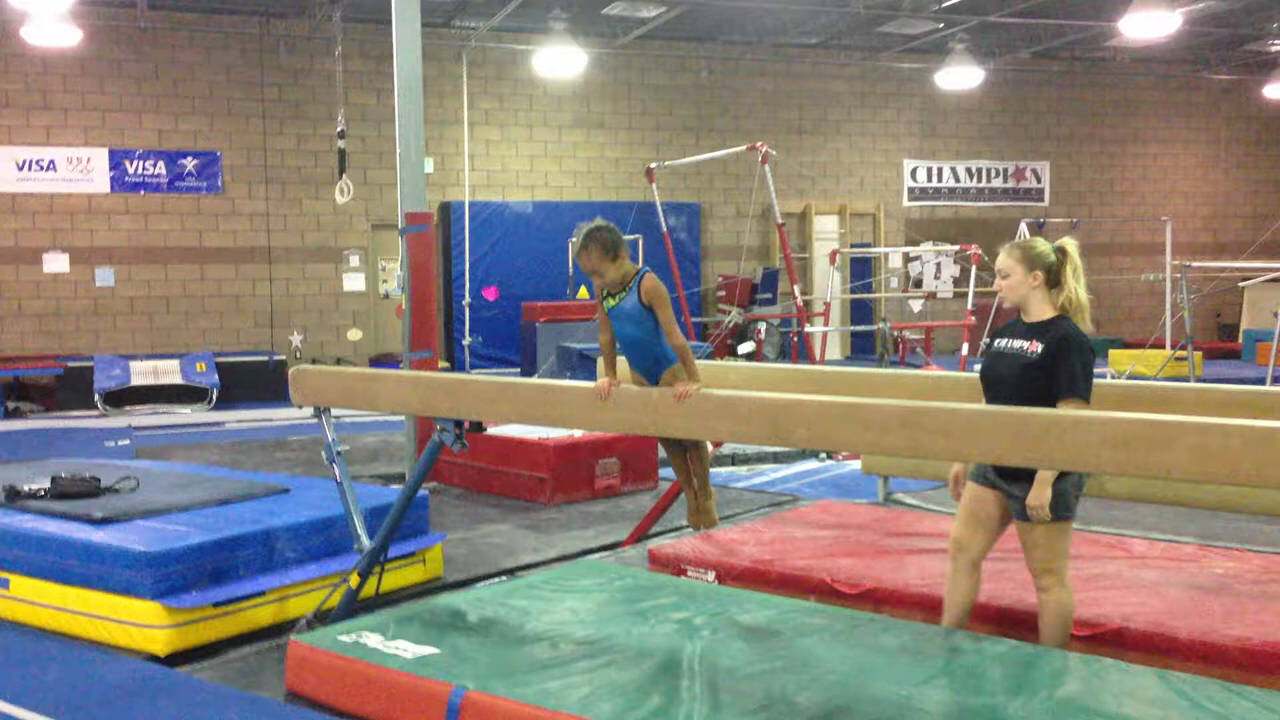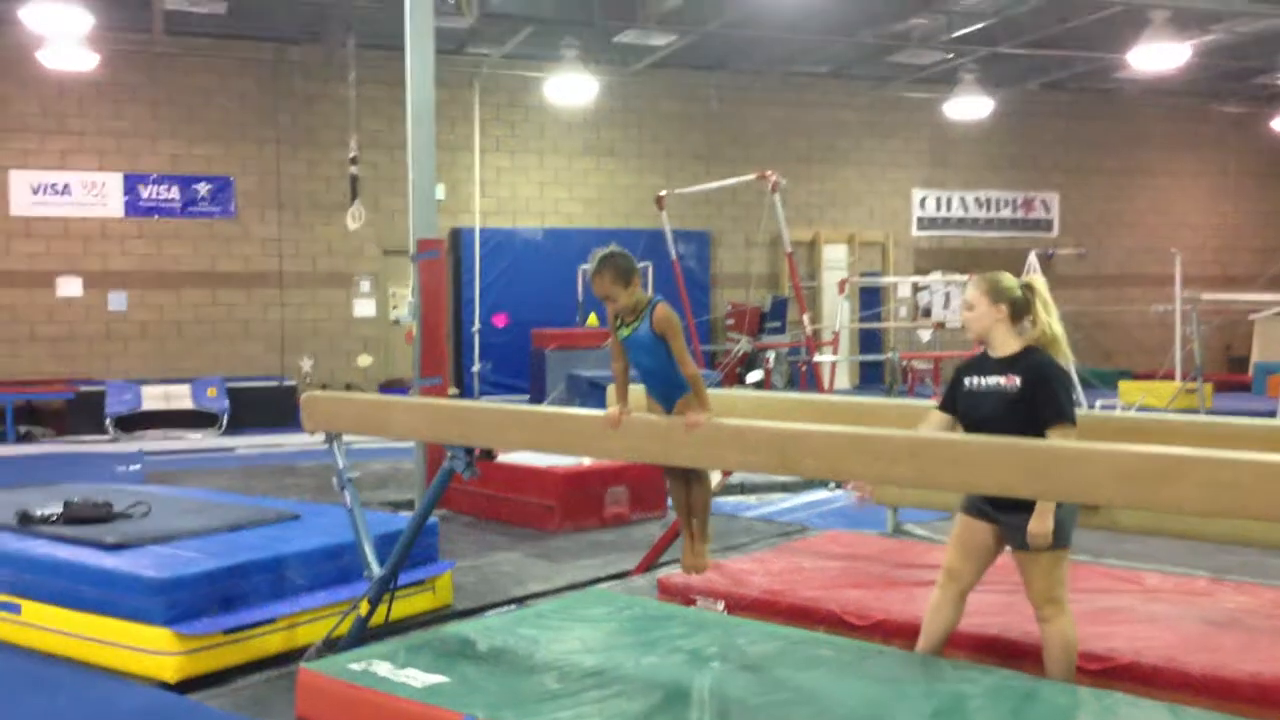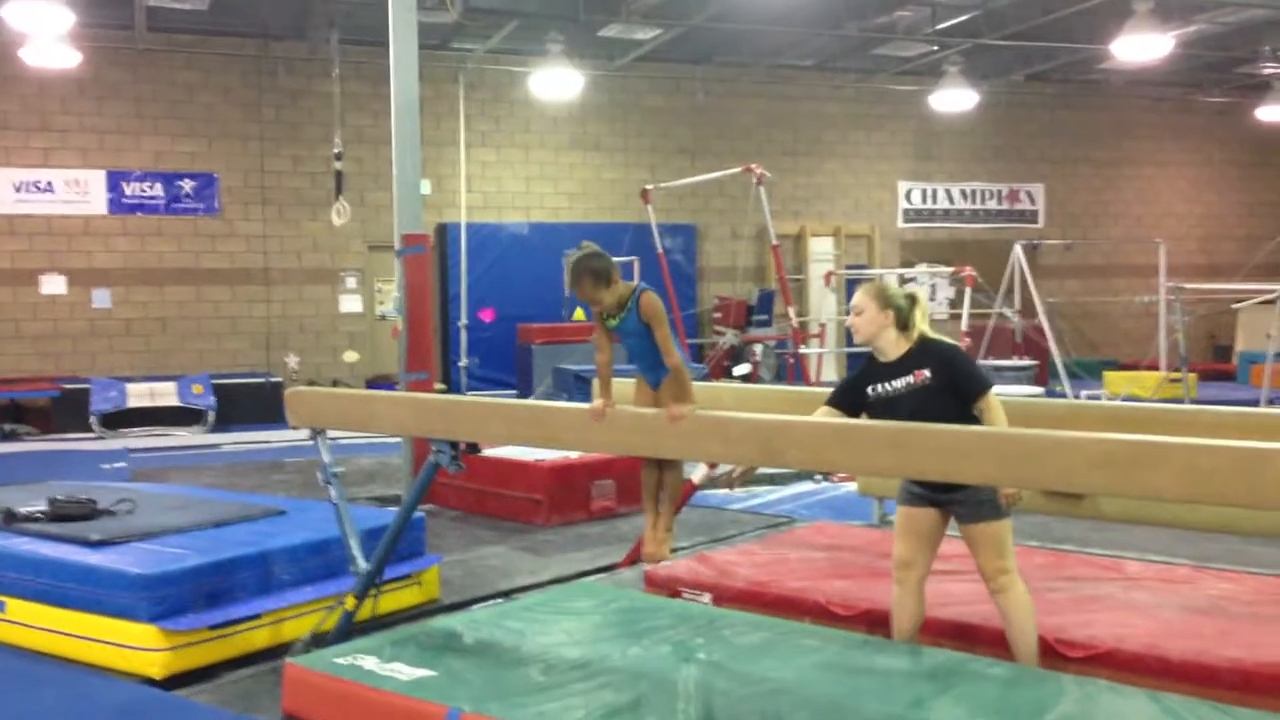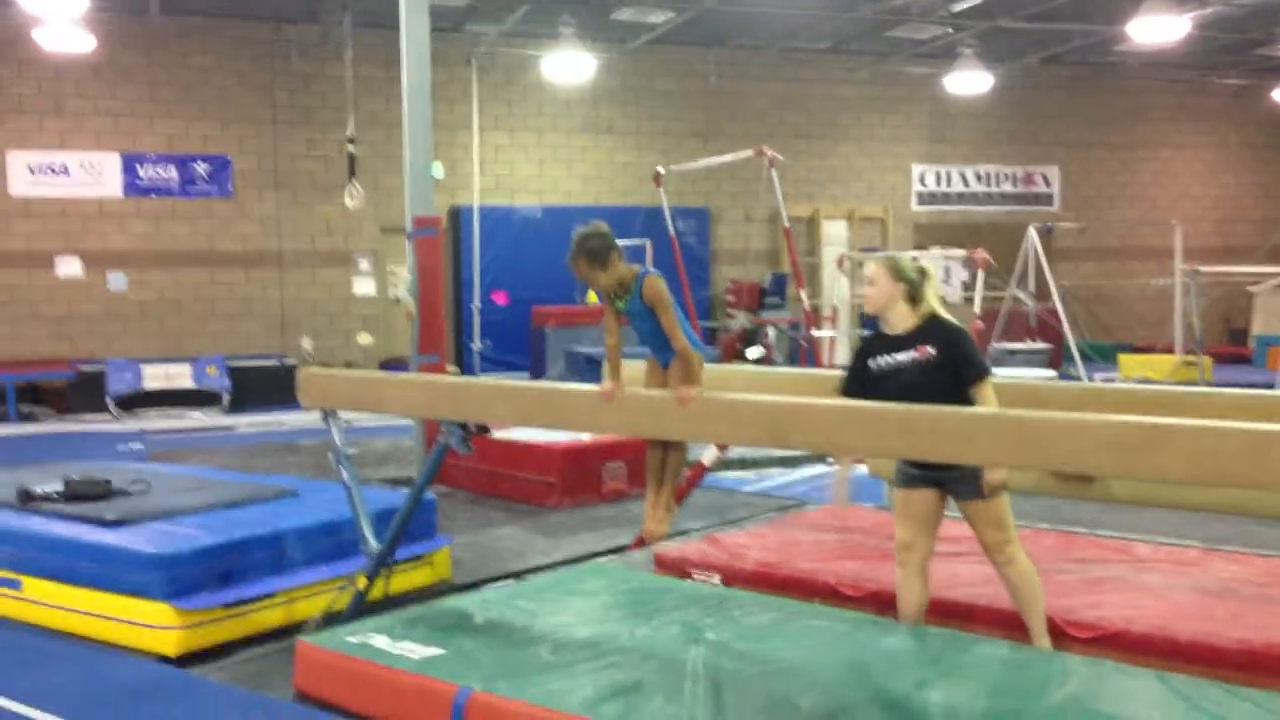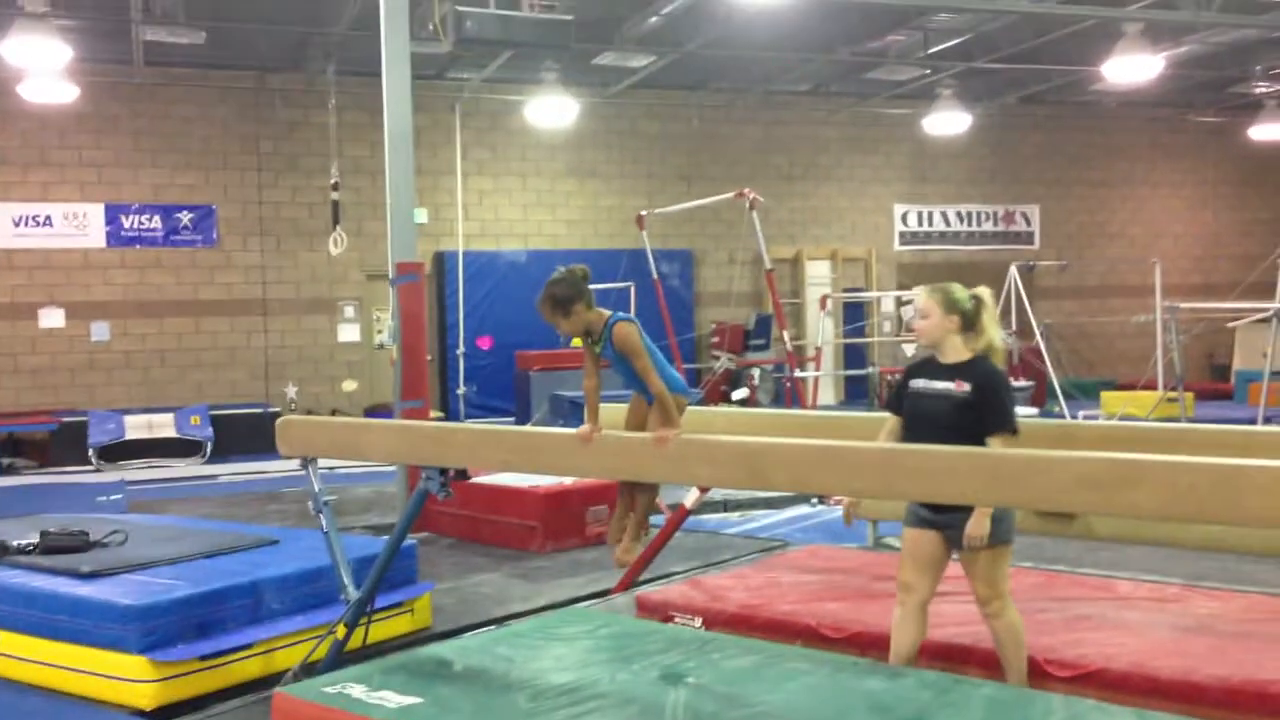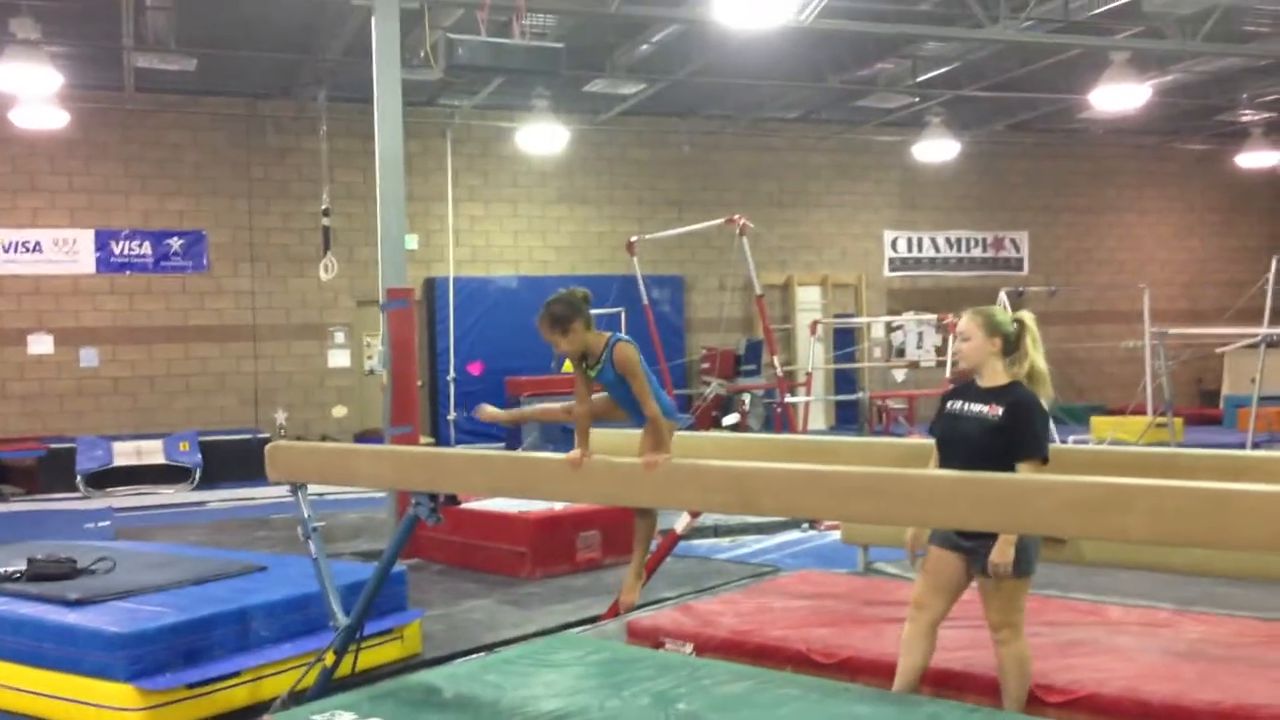
dt=0.4s
person 1, frame 1
left shoulder: (1068, 340)
right shoulder: (1004, 333)
left wrist: (1044, 483)
right wrist: (964, 459)
left hip: (1041, 477)
right hip: (993, 468)
left knee: (1047, 576)
right knee: (962, 551)
person 1, frame 2
left shoulder: (1043, 370)
right shoulder: (973, 369)
left elbow: (1061, 445)
right elbow: (938, 426)
left wrist: (1045, 510)
left hip: (1031, 507)
right hip: (984, 499)
left knee: (1048, 605)
right knee: (950, 581)
person 1, frame 3
left shoulder: (942, 356)
right shoulder: (865, 377)
left elbow: (990, 408)
left hip: (975, 481)
right hip: (921, 484)
left knee: (1000, 577)
right knee: (906, 571)
person 1, frame 4
left shoulder: (945, 336)
right shoulder: (870, 349)
left elbow: (984, 395)
left wrist: (994, 459)
left hip: (966, 461)
right hip: (915, 465)
left knee: (1002, 549)
right knee: (908, 553)
left ankle: (1041, 646)
person 1, frame 5
left shoulder: (988, 378)
right shoulder: (915, 374)
left elbow: (998, 452)
right elbow: (892, 434)
left wrist: (983, 512)
left hip: (975, 508)
right hip: (925, 505)
left knee: (993, 603)
right knee: (909, 593)
person 1, frame 6
left shoulder: (1022, 403)
right shoulder: (955, 396)
left elbow: (1027, 477)
left wrist: (1007, 541)
right wrist: (918, 520)
left hip: (999, 534)
right hip: (952, 528)
left knee: (1004, 629)
right knee: (921, 610)
person 2, frame 1
left shoulder: (648, 284)
right shoulder: (601, 288)
left elbow: (674, 335)
right elbow: (606, 334)
left wrist: (694, 380)
right wrist: (609, 375)
left hip: (668, 368)
right hip: (639, 372)
left knee: (689, 435)
right knee: (665, 437)
left ankle: (705, 494)
right ankle: (690, 495)
person 2, frame 2
left shoulder: (660, 313)
right shoulder: (615, 316)
left elbow: (686, 365)
right elbow: (619, 363)
left wrist: (703, 409)
right wrist: (620, 404)
left hip: (684, 395)
right hip: (656, 397)
left knee: (694, 466)
right knee: (671, 468)
left ankle: (701, 540)
right ankle: (687, 537)
person 2, frame 3
left shoulder: (646, 300)
right shoulder: (600, 309)
left elbow: (671, 353)
right elbow: (603, 353)
left wrist: (686, 400)
right wrist: (604, 397)
left hip: (672, 373)
right hip: (646, 375)
left ankle: (665, 525)
right ankle: (650, 520)
person 2, frame 4
left shoulder: (650, 285)
right shoulder: (608, 290)
left elbow: (677, 336)
right elbow: (612, 337)
left wrist: (693, 382)
right wrist: (613, 379)
left hip: (683, 353)
right hip: (658, 355)
left ankle: (665, 503)
right ankle: (653, 499)
person 2, frame 5
left shoulder: (620, 329)
right shoulder: (588, 331)
left elbow: (653, 380)
right elbow: (591, 379)
left wrist: (672, 425)
right wrist: (592, 423)
left hip: (670, 391)
right hip: (644, 391)
left ankle: (633, 535)
right ankle: (621, 519)
person 2, frame 6
left shoulder: (621, 352)
right shoulder: (579, 356)
left elbow: (649, 404)
right elbow: (583, 403)
left wrist: (662, 449)
right wrist: (582, 448)
left hip: (655, 414)
right hip: (623, 404)
right knee: (567, 411)
left ankle: (636, 572)
right ankle: (505, 416)
